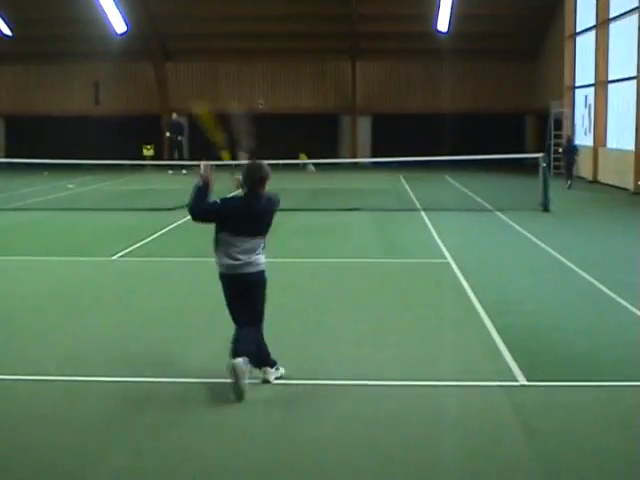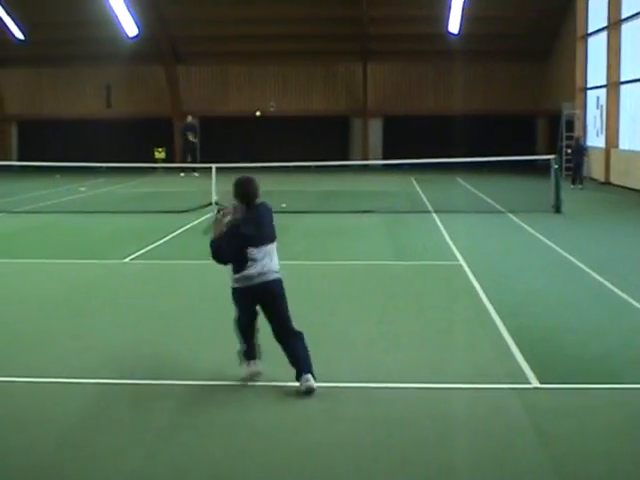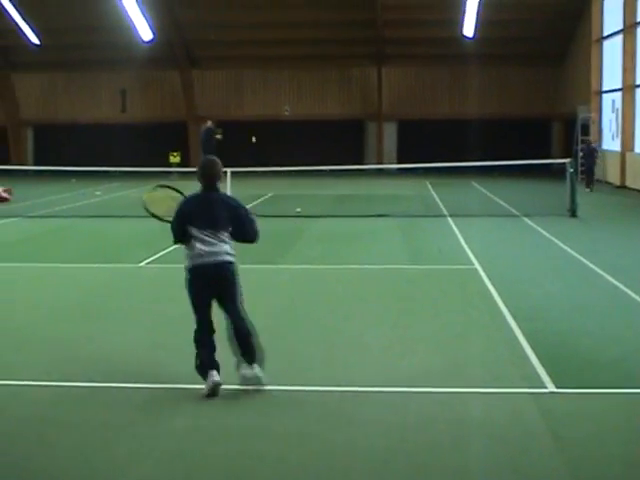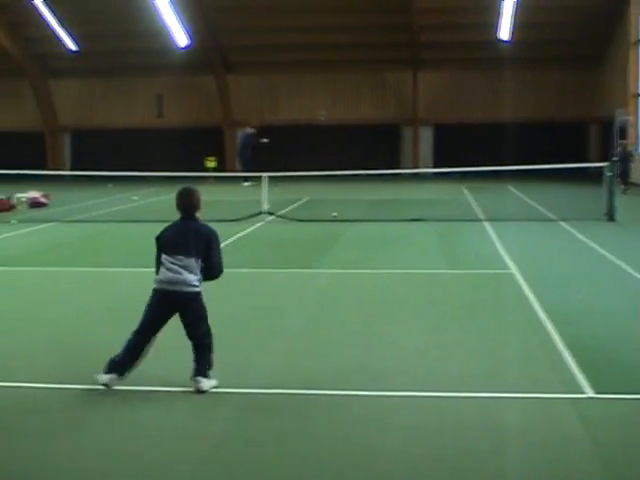
dt=0.3s
person 1, frame 1
left shoulder: (227, 206)
right shoulder: (269, 204)
left elbow: (196, 213)
left wrist: (204, 182)
left hip: (228, 273)
right hip: (254, 273)
left knee: (243, 323)
right knee: (252, 324)
left ankle: (268, 366)
right ankle: (241, 360)
person 1, frame 2
left shoulder: (236, 225)
right shoulder: (265, 211)
left elbow: (222, 257)
left wrist: (217, 233)
left hip: (244, 286)
right hip: (271, 282)
left knee: (245, 323)
right knee: (288, 332)
left ankle: (251, 361)
right ankle: (306, 375)
person 1, frame 3
left shoulder: (187, 205)
right shoulder: (231, 204)
left elbow: (178, 237)
right elbow: (251, 235)
left hip: (196, 268)
right hip: (223, 265)
left knee: (203, 324)
right knee: (237, 317)
left ankle: (210, 373)
right ankle: (250, 364)
person 1, frame 4
left shoulder: (165, 233)
right shoulder: (208, 234)
left elbow: (159, 265)
right elbow: (215, 270)
left hip: (162, 290)
right hip: (188, 293)
left knee: (142, 334)
right knee: (201, 336)
left ankle: (112, 372)
right ankle: (202, 377)
